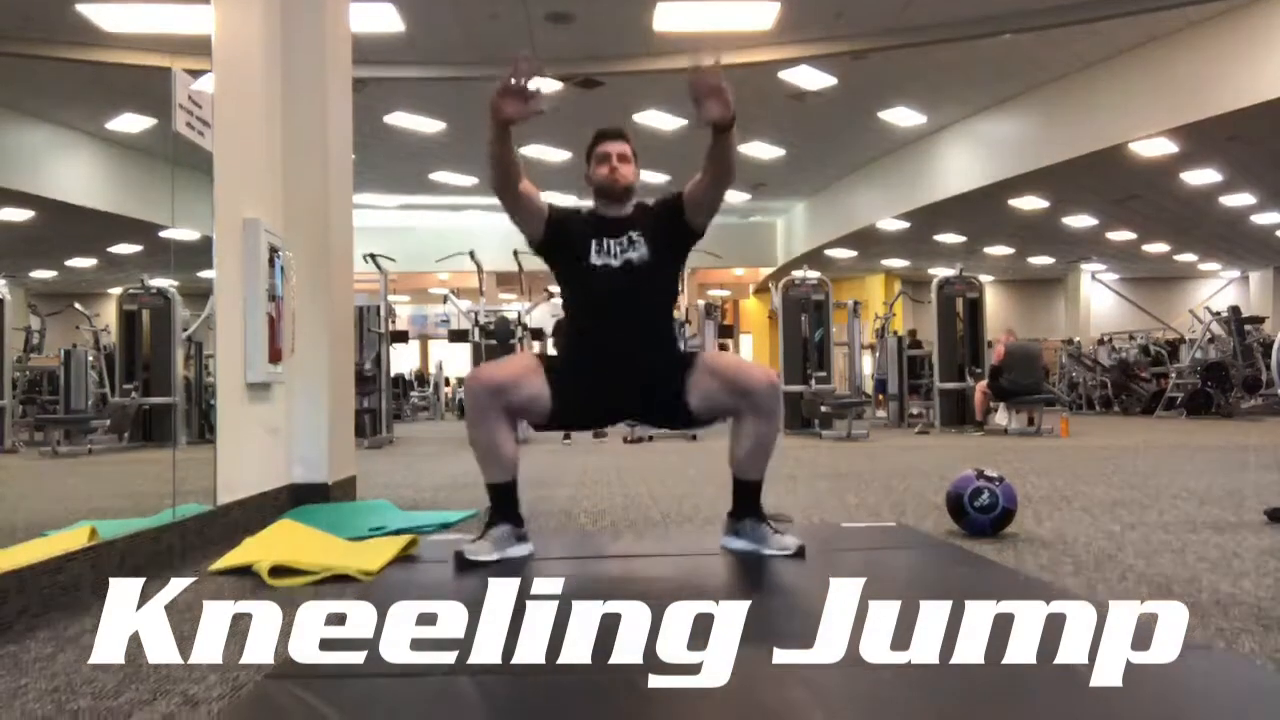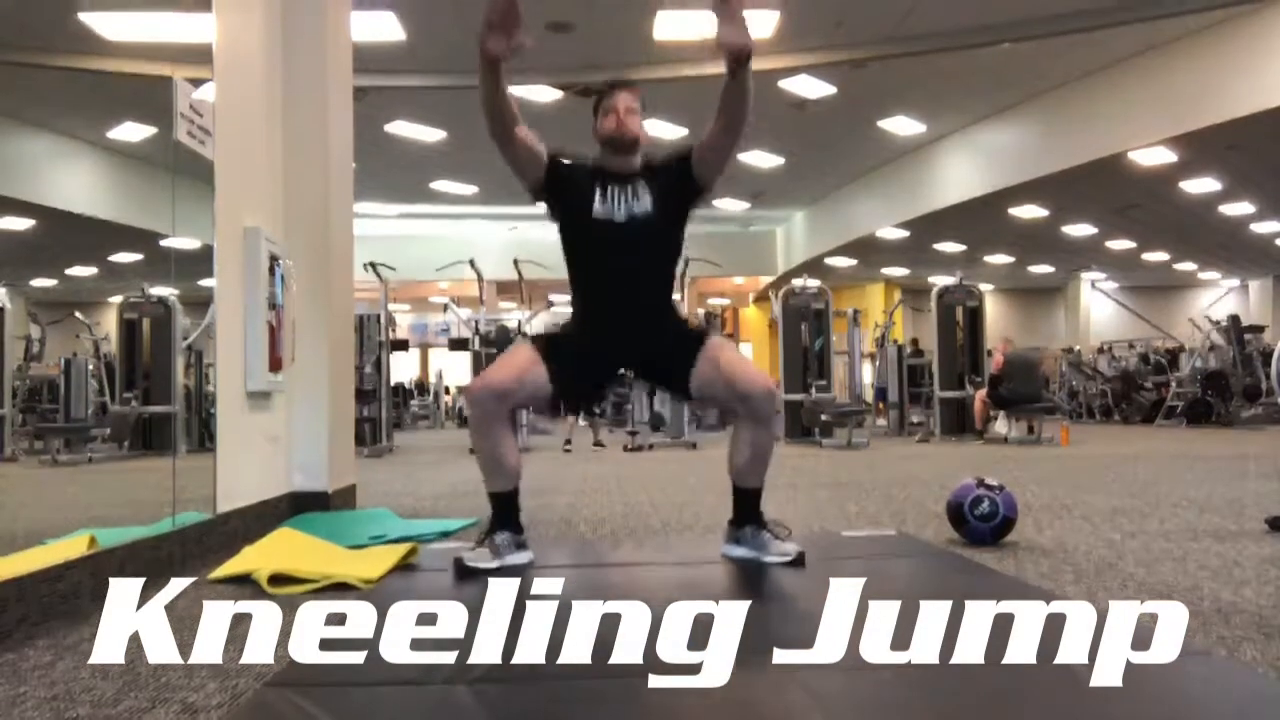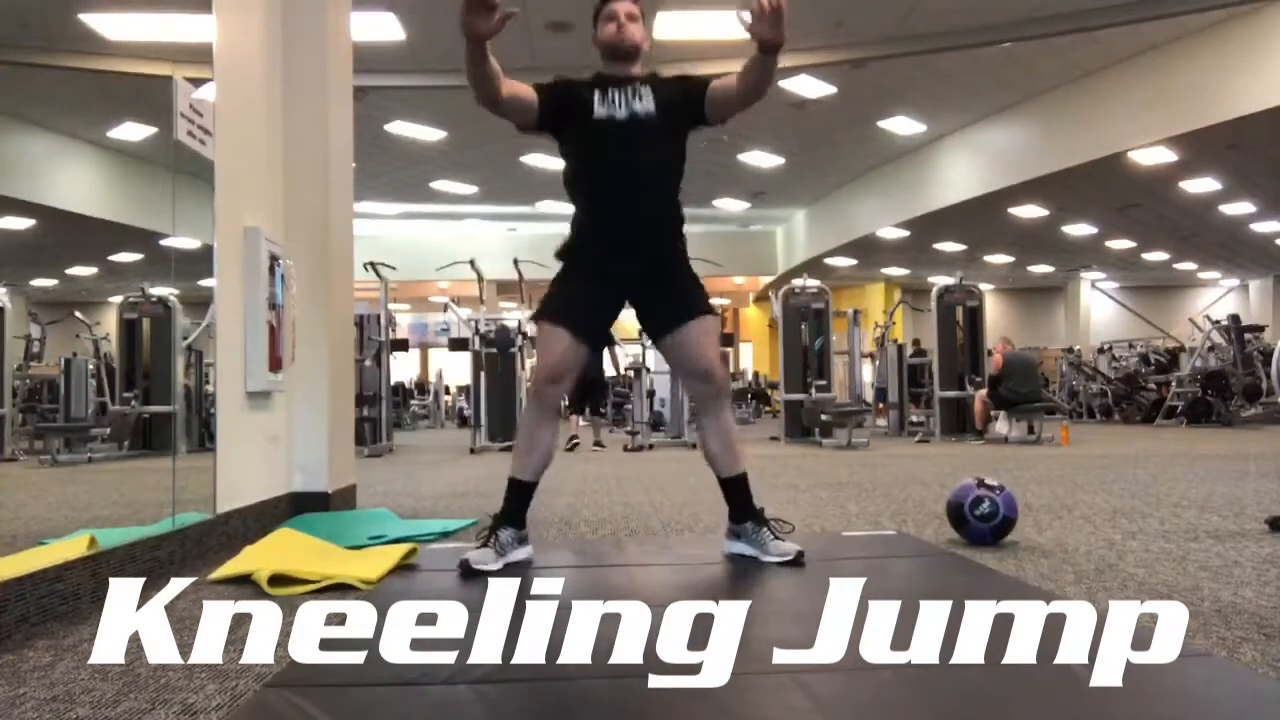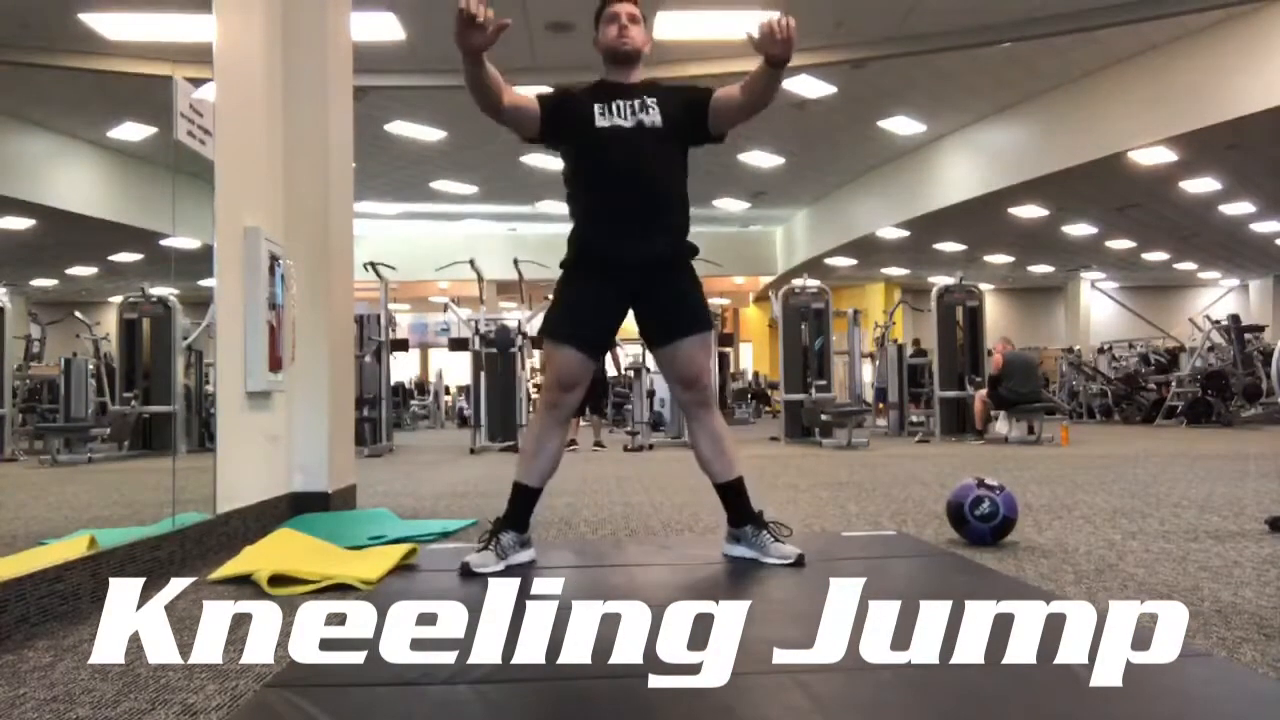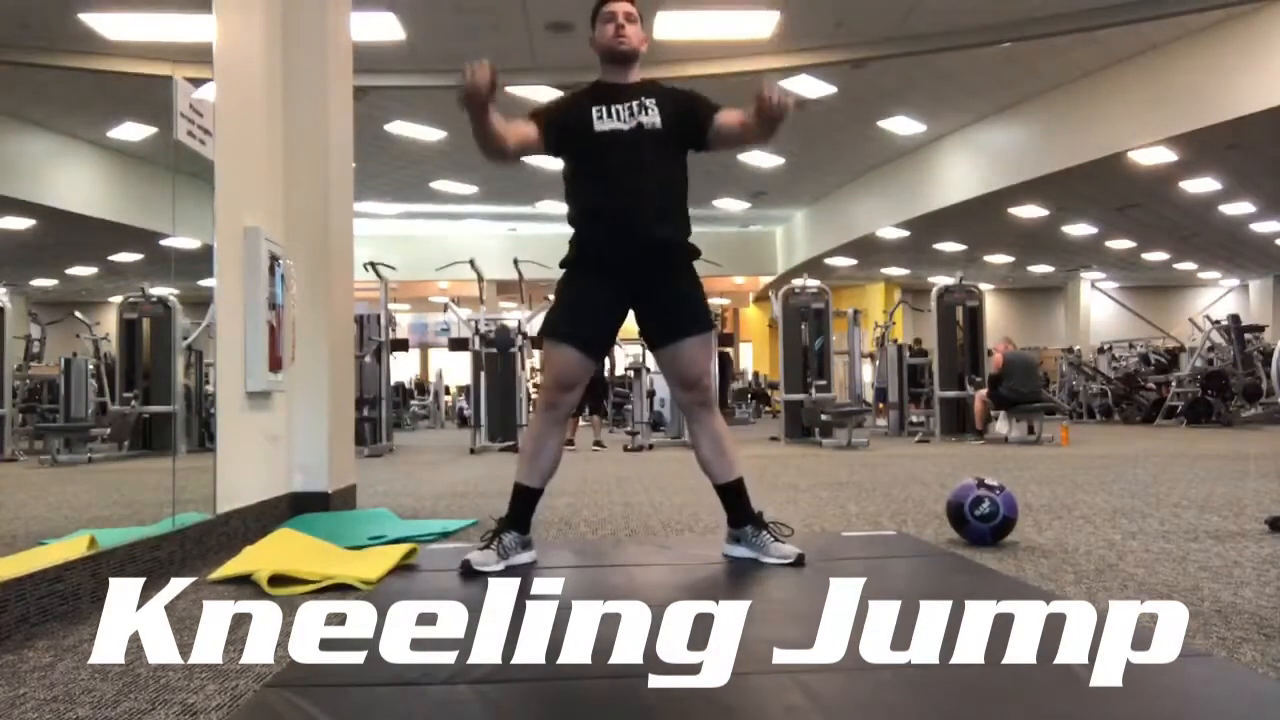
dt=0.2s
person 1, frame 1
left shoulder: (666, 222)
right shoulder: (565, 230)
left elbow: (717, 183)
right elbow: (510, 192)
left wrist: (722, 129)
right wrist: (503, 128)
left hip: (660, 376)
right hip: (586, 378)
left knee: (761, 388)
right knee: (485, 386)
left ankle: (745, 520)
right ankle: (506, 524)
person 1, frame 2
left shoulder: (673, 178)
right shoulder: (570, 181)
left elbow: (727, 135)
right elbow: (507, 138)
left wrist: (738, 66)
right wrist: (491, 69)
left hip: (662, 334)
right hip: (589, 340)
left knee: (758, 394)
right knee: (488, 393)
left ankle: (747, 526)
right ankle: (505, 532)
person 1, frame 3
left shoulder: (674, 93)
right shoulder: (571, 97)
left elbow: (744, 91)
right elbow: (496, 97)
left wrist: (767, 49)
left hip: (663, 260)
right hip: (590, 262)
left knee: (710, 386)
right knee: (548, 387)
left ankle: (746, 523)
right ankle: (510, 528)
person 1, frame 4
left shoulder: (677, 100)
right shoulder: (572, 104)
left elbow: (746, 101)
right elbow: (502, 106)
left wrist: (773, 65)
right wrist: (475, 56)
left hip: (667, 266)
right hip: (593, 268)
left knee: (698, 396)
right knee: (558, 397)
left ankle: (745, 526)
right ankle: (512, 531)
person 1, frame 5
left shoulder: (675, 102)
right shoulder: (571, 109)
left elbow: (737, 130)
right elbow: (506, 143)
left wrist: (767, 115)
right wrist: (480, 110)
left hip: (668, 266)
right hip: (593, 269)
left knee: (699, 396)
right knee: (556, 395)
left ankle: (745, 526)
right ankle: (514, 532)
